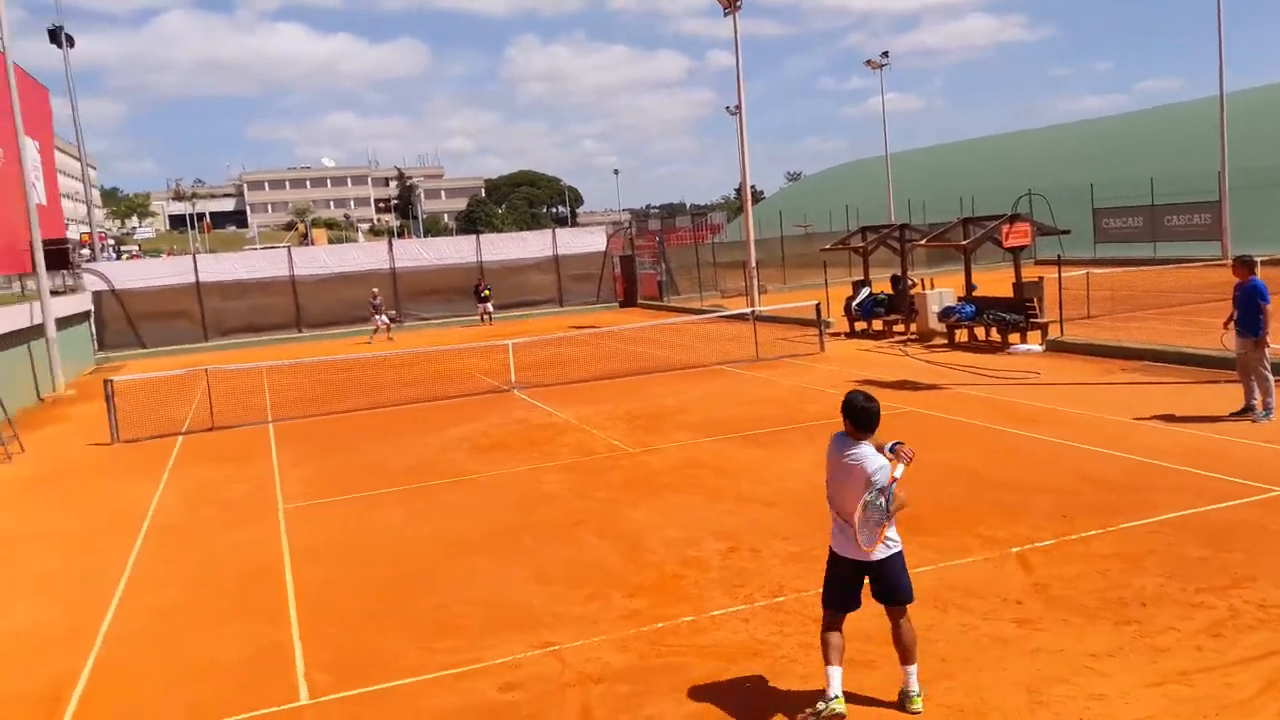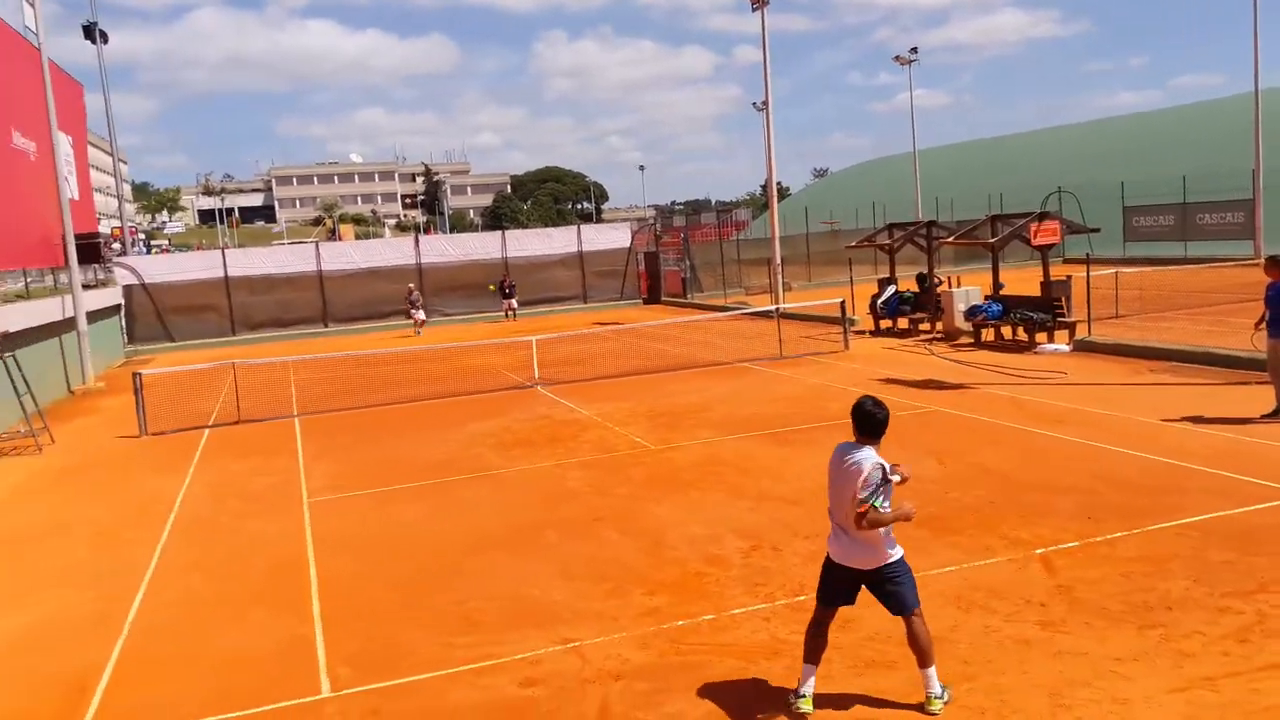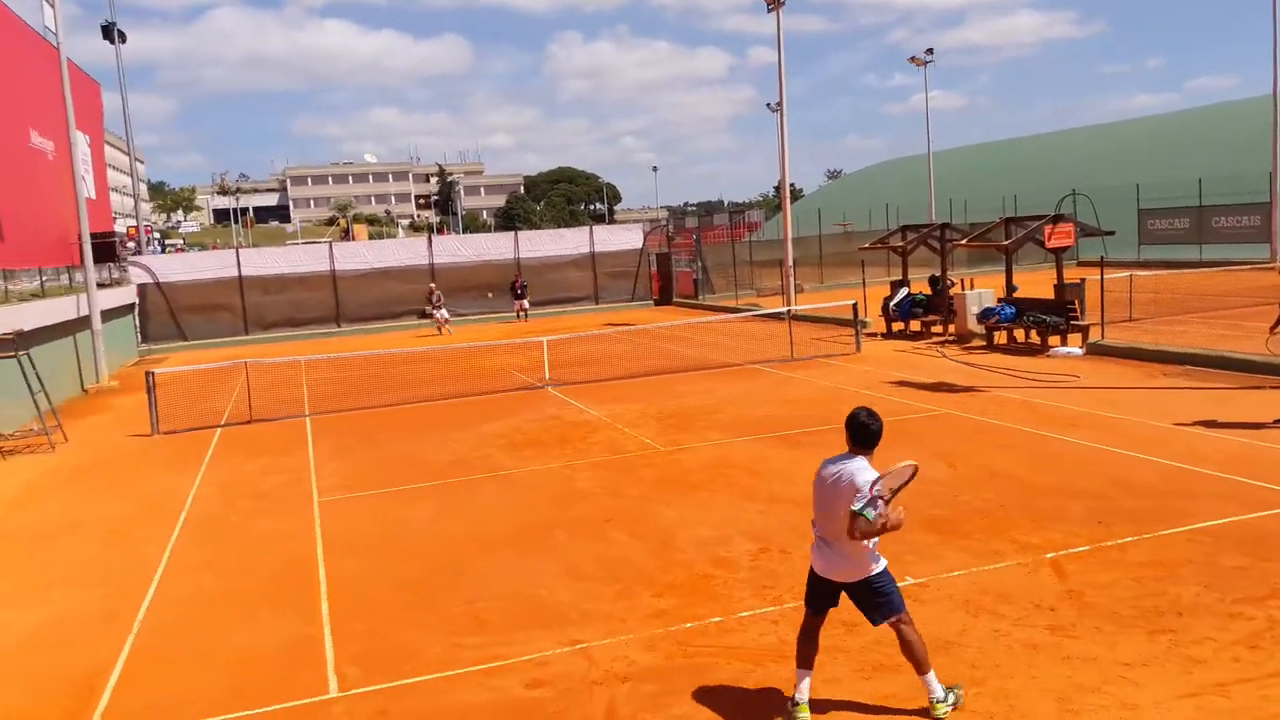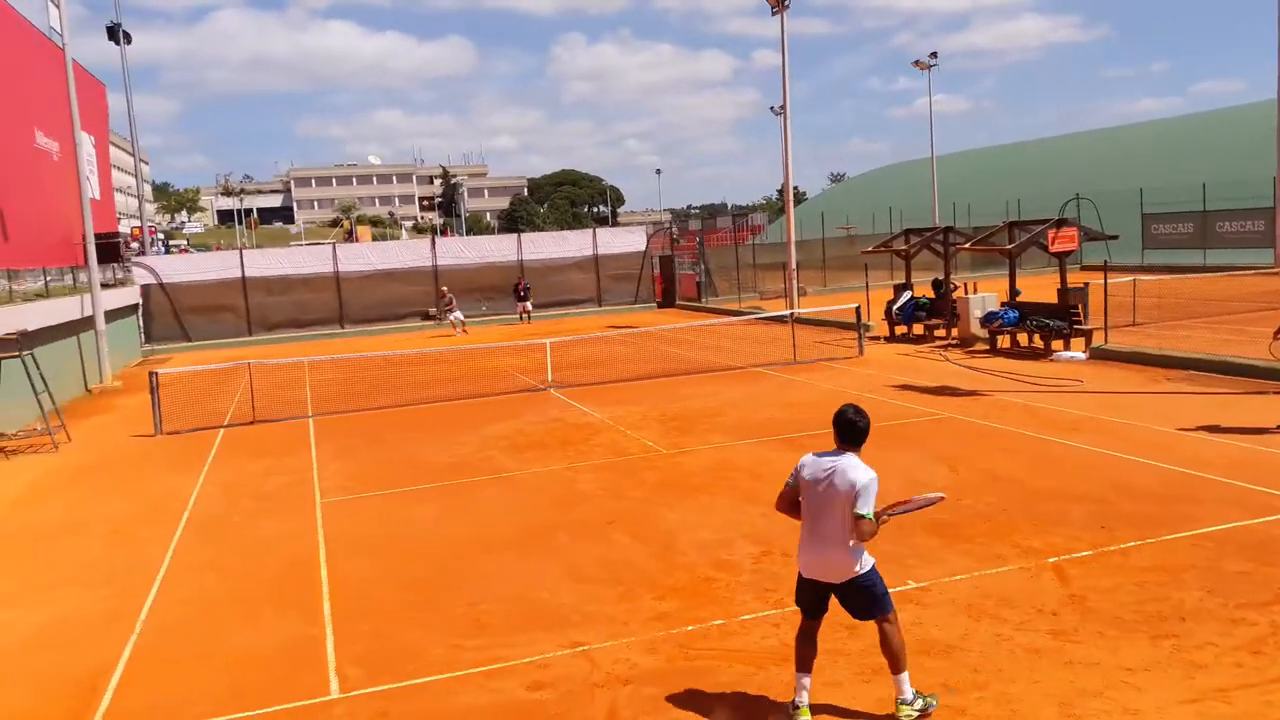
dt=0.1s
person 1, frame 1
left shoulder: (837, 443)
right shoulder: (877, 467)
left wrist: (891, 448)
right wrist: (896, 501)
left hip: (844, 551)
right hip: (882, 551)
left knee: (832, 622)
right knee: (899, 616)
right ankle: (912, 692)
person 1, frame 2
left shoulder: (841, 453)
right shoulder: (875, 468)
right elbow: (865, 520)
right wrist: (900, 512)
left hip: (839, 554)
right hip: (878, 557)
left knee: (820, 619)
right knee: (913, 619)
left ankle: (803, 695)
right ankle: (934, 694)
person 1, frame 3
left shoulder: (825, 467)
right shoulder: (866, 478)
right elbow: (856, 532)
right wrist: (891, 521)
left hip: (822, 563)
right hip: (861, 568)
left knee: (812, 622)
right knee: (904, 625)
person 1, frame 4
left shoulder: (808, 462)
right shoulder: (865, 476)
left elbow: (784, 505)
right elbow: (860, 534)
right wrist: (878, 522)
left hip: (810, 563)
right hip: (851, 566)
left knee: (809, 624)
right knee: (889, 622)
